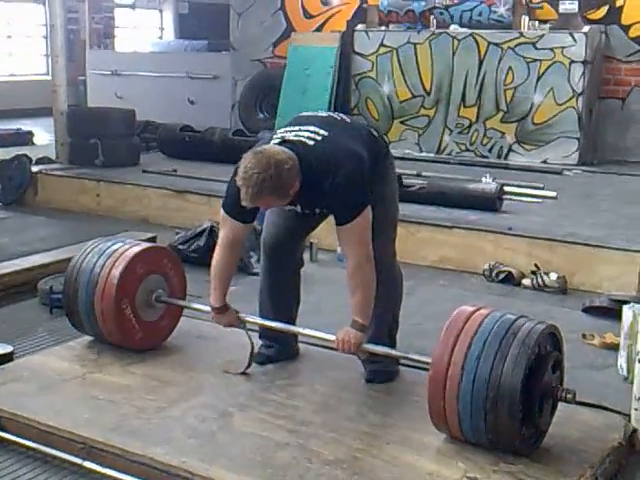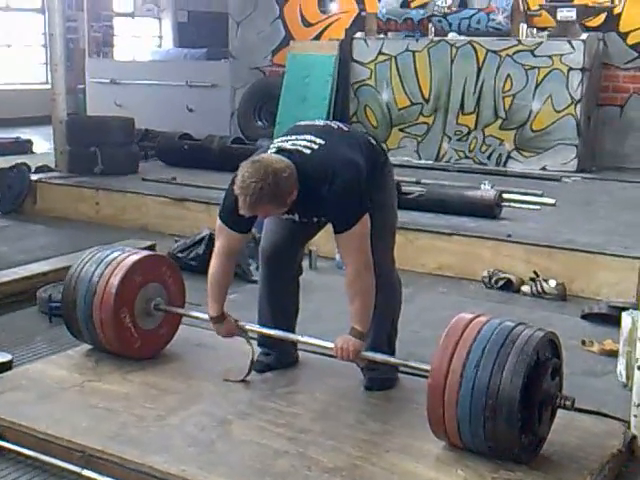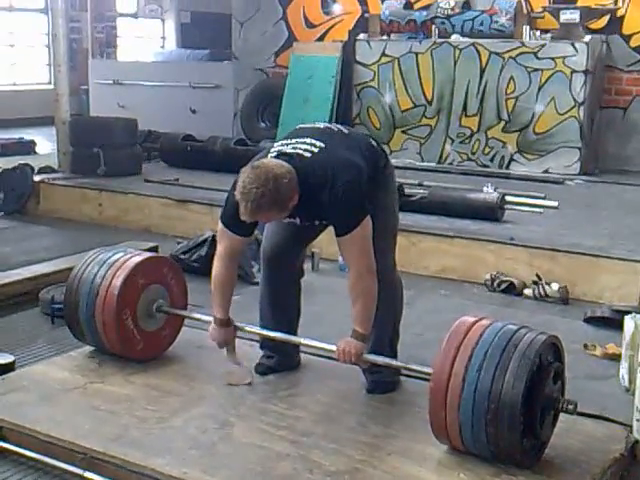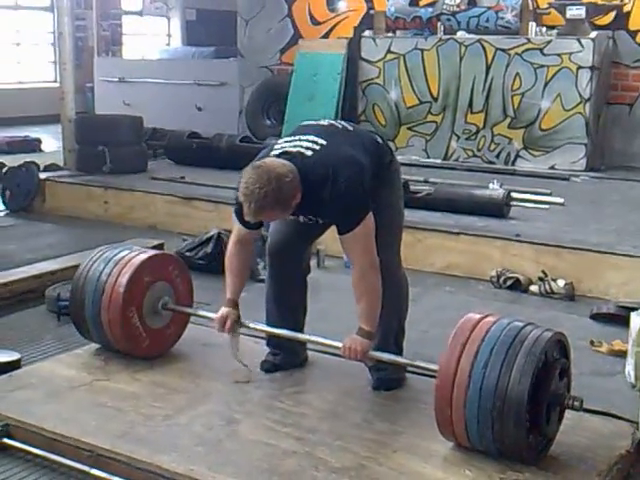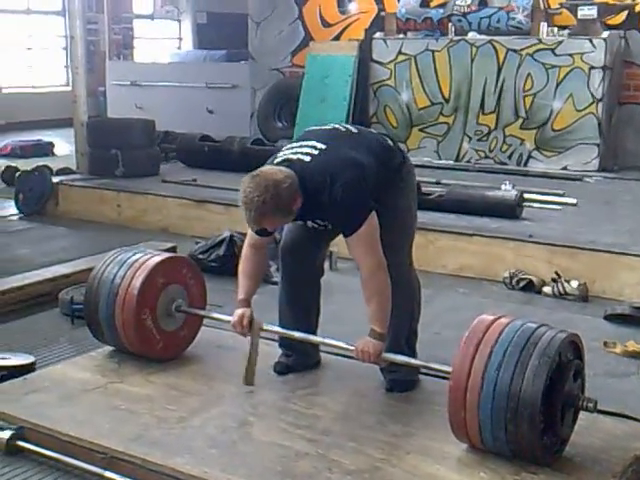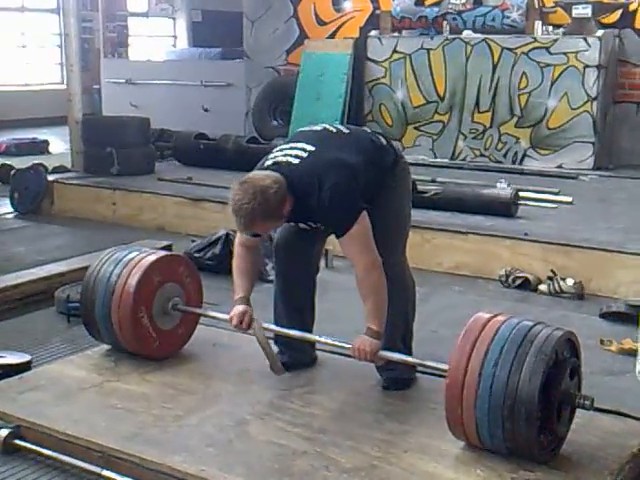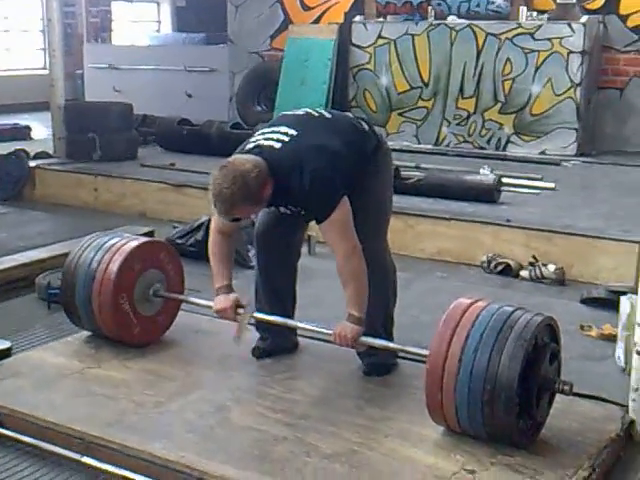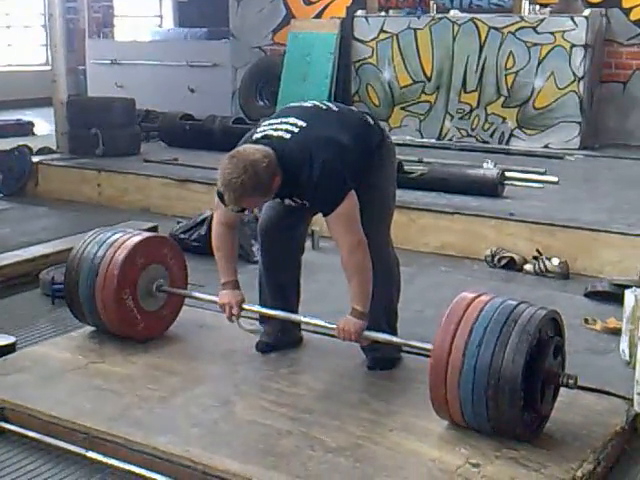
dt=0.3s
person 1, frame 1
left shoulder: (342, 179)
right shoulder: (249, 176)
left elbow: (359, 258)
right elbow: (228, 242)
left wrist: (358, 325)
right wrist: (218, 305)
left hip: (371, 166)
left knee: (379, 257)
right knee: (275, 245)
right ankle: (278, 340)
person 1, frame 2
left shoulder: (340, 187)
right shoulder: (246, 186)
left elbow: (358, 266)
right elbow: (224, 252)
left wrist: (357, 333)
right wrist: (216, 315)
left hip: (370, 174)
right hip: (303, 172)
left knee: (378, 264)
right knee: (273, 254)
left ankle: (379, 359)
right ankle: (277, 348)
person 1, frame 3
left shoulder: (340, 191)
right shoulder: (248, 190)
left elbow: (361, 268)
right elbow: (226, 255)
left wrist: (359, 335)
right wrist: (221, 321)
left hip: (371, 175)
left knee: (379, 266)
right knee: (274, 255)
right ankle: (279, 351)
person 1, frame 4
left shoulder: (341, 188)
right shoulder: (254, 187)
left elbow: (365, 264)
right elbow: (240, 242)
left wrist: (365, 333)
right wrist: (231, 303)
left hip: (376, 173)
right hip: (310, 171)
left knee: (384, 263)
right knee: (280, 252)
right ankle: (285, 348)
person 1, frame 5
left shoulder: (341, 192)
right shoulder: (265, 193)
left elbow: (372, 266)
right elbow: (254, 247)
left wrist: (377, 334)
right wrist: (243, 302)
left hip: (389, 176)
left knee: (395, 265)
right knee: (294, 252)
left ankle: (400, 360)
right ankle: (299, 350)
person 1, frame 6
left shoulder: (332, 194)
right shoulder: (258, 194)
left elbow: (367, 264)
right elbow: (245, 245)
left wrist: (373, 332)
right wrist: (241, 299)
left hip: (383, 173)
left knee: (388, 262)
right knee: (288, 250)
left ankle: (396, 359)
right ankle: (294, 348)
person 1, frame 7
left shoulder: (313, 180)
right shoulder: (237, 178)
left elbow: (347, 250)
right elbow: (220, 232)
left wrist: (355, 318)
right wrist: (223, 289)
left hip: (365, 158)
left knee: (370, 248)
right knee: (269, 236)
left ankle: (378, 344)
right ankle: (276, 334)
person 1, frame 8
left shoulder: (322, 171)
right shoulder: (241, 170)
left elbow: (352, 244)
right elbow: (223, 223)
left wrist: (358, 313)
right wrist: (229, 284)
left hip: (369, 153)
left knee: (374, 242)
right knee: (273, 231)
left ankle: (381, 339)
right ankle: (279, 327)
